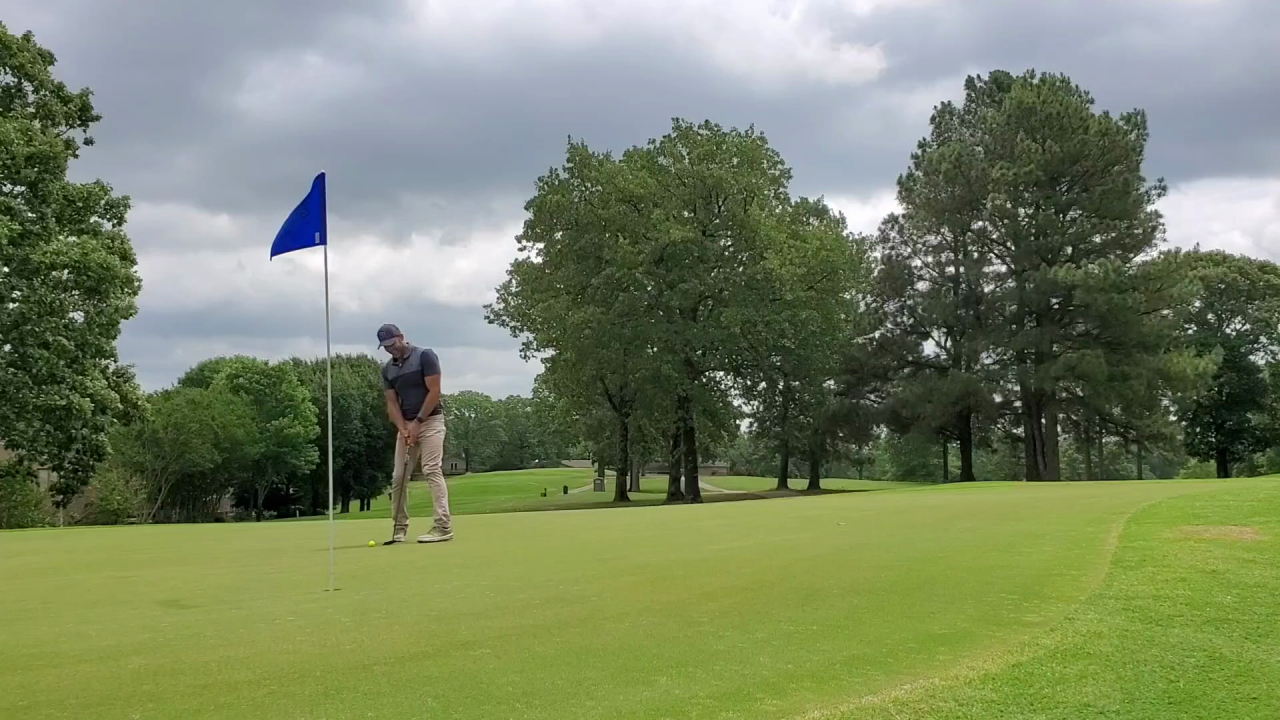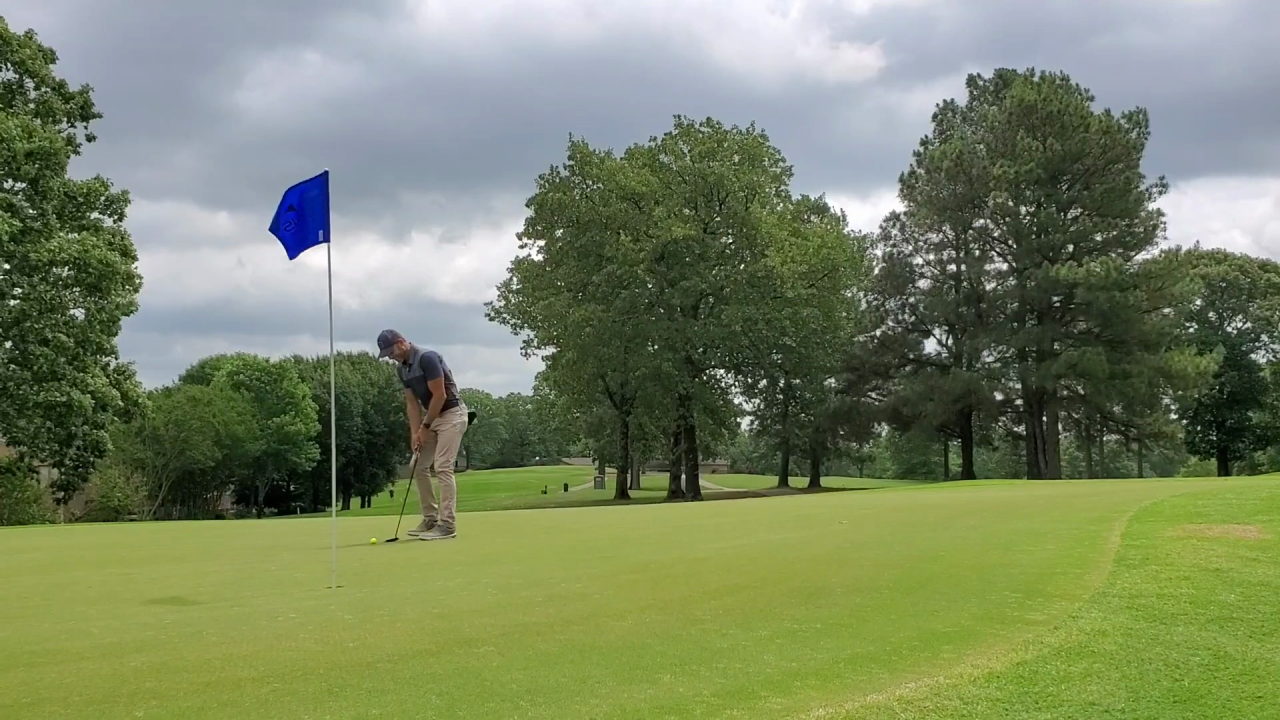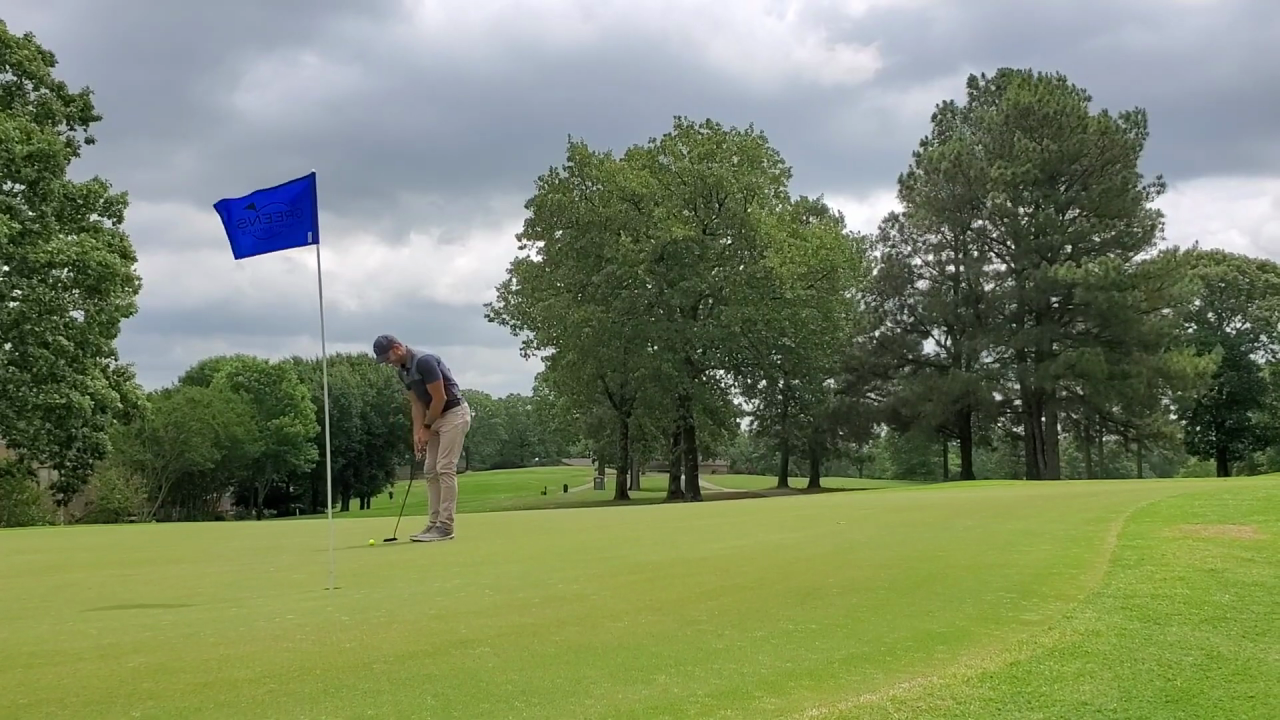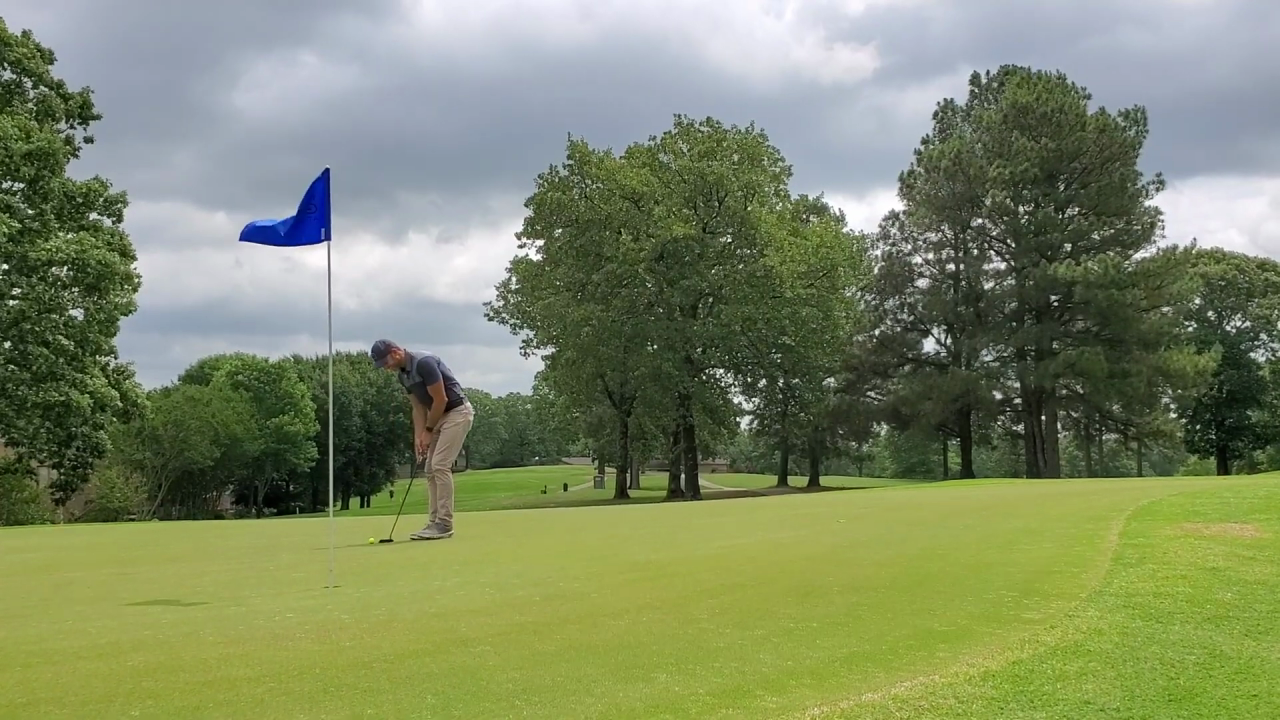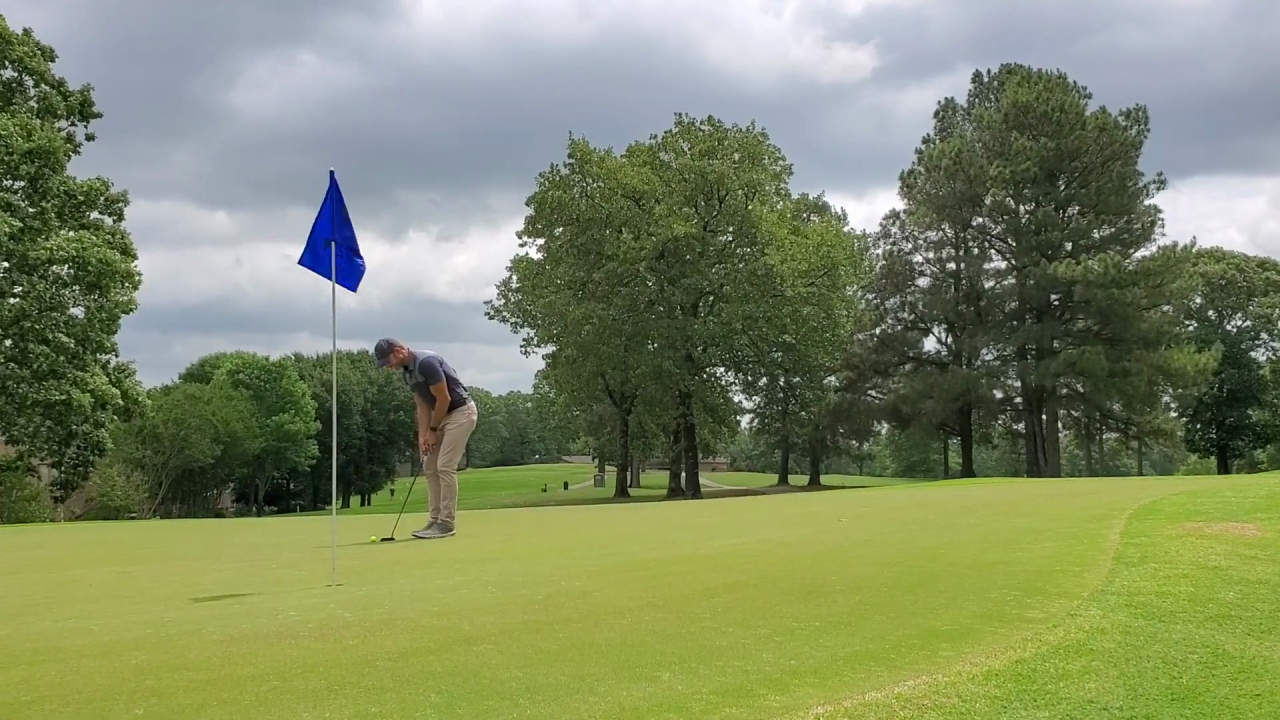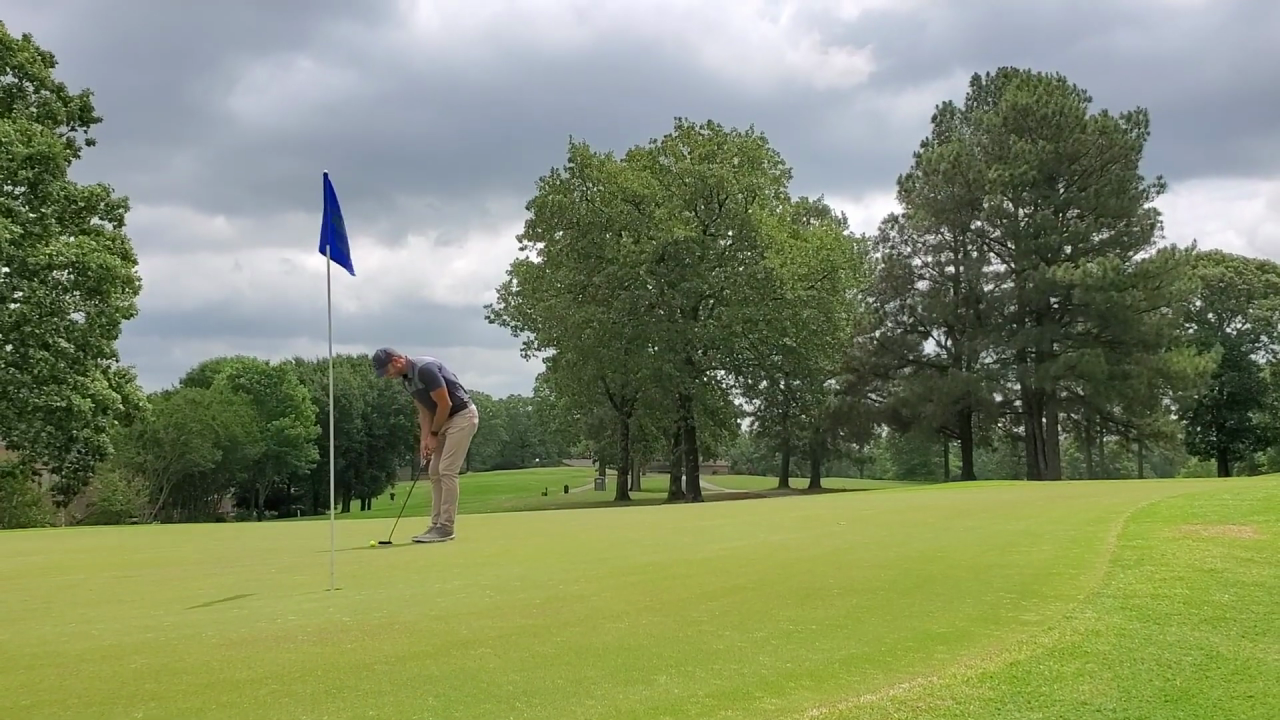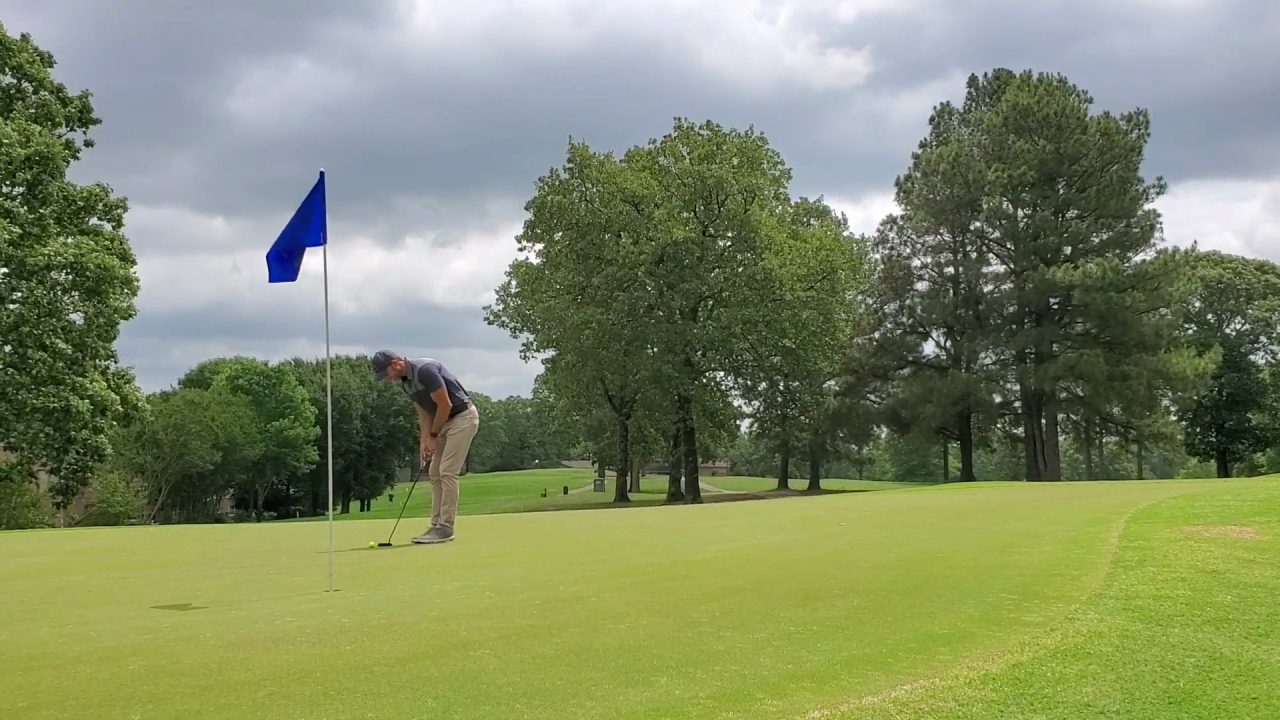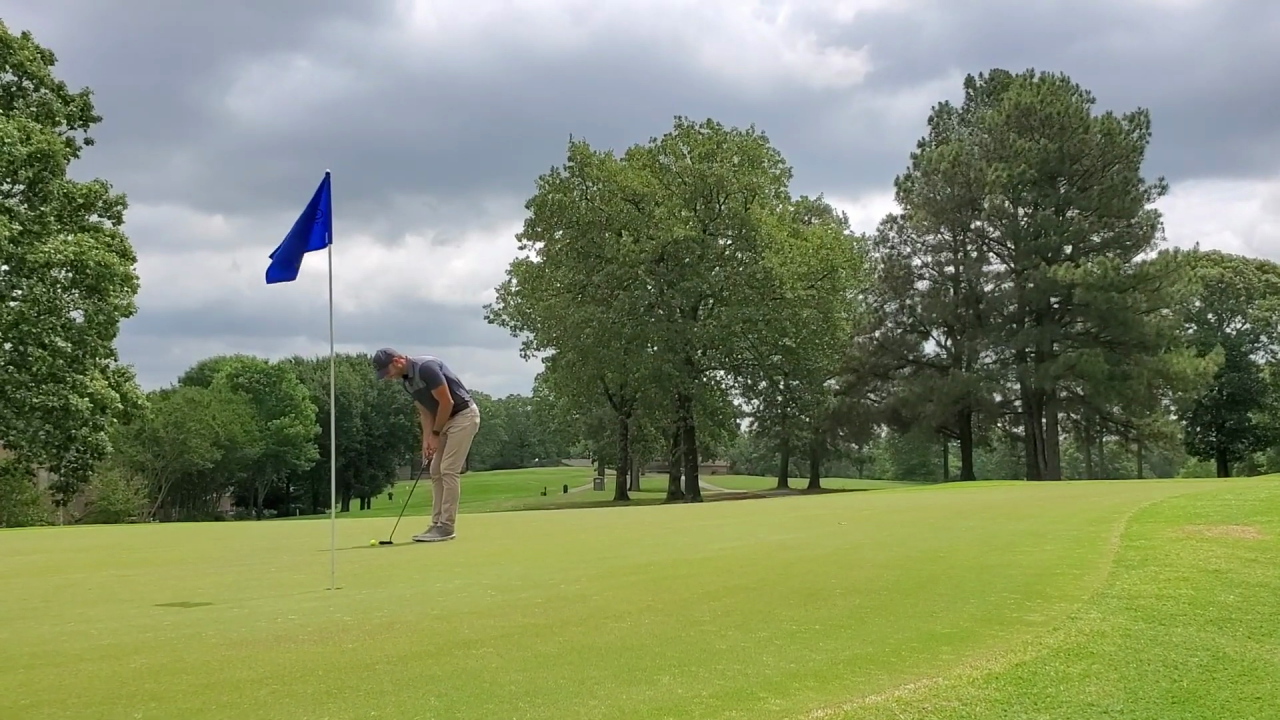
dt=0.3s
person 1, frame 1
left shoulder: (425, 355)
right shoulder: (388, 369)
left elbow: (435, 391)
right elbow: (391, 403)
left wrist: (418, 422)
right wrist: (402, 429)
left hip: (431, 421)
right hip: (407, 425)
left knee: (431, 469)
right knee: (399, 477)
left ankle: (443, 526)
right ankle: (400, 527)
person 1, frame 2
left shoulder: (427, 358)
right shoulder: (402, 369)
left elbow: (440, 395)
right elbow: (412, 402)
left wrist: (425, 427)
right wrist: (414, 431)
left hip: (452, 415)
right hip: (431, 419)
left knee: (442, 467)
right knee: (418, 467)
left ankle: (447, 524)
right ankle: (431, 517)
person 1, frame 3
left shoulder: (424, 361)
right shoulder: (403, 371)
left elbow: (440, 398)
right elbow: (417, 404)
left wrist: (426, 428)
right wrist: (417, 433)
left hip: (454, 414)
right hip: (437, 417)
left knee: (445, 468)
right knee: (431, 471)
left ankle: (446, 526)
right ankle: (435, 523)
person 1, frame 4
left shoulder: (424, 363)
right shoulder: (403, 375)
left elbow: (441, 399)
right elbow: (418, 407)
left wrist: (428, 431)
right wrist: (418, 437)
left hip: (457, 412)
right hip: (440, 416)
left knee: (440, 465)
right knee: (432, 469)
left ankle: (445, 523)
right ankle: (435, 522)
person 1, frame 5
left shoulder: (426, 362)
right shoulder: (407, 372)
left elbow: (444, 399)
right elbow: (422, 406)
left wrist: (432, 430)
right wrist: (422, 435)
left hip: (460, 413)
right hip: (444, 415)
left knee: (445, 466)
right knee: (430, 467)
left ankle: (447, 523)
right ankle: (436, 520)
person 1, frame 6
left shoulder: (425, 369)
right shoulder: (406, 379)
left elbow: (445, 404)
right elbow: (424, 411)
left wrist: (433, 435)
right wrist: (424, 440)
left hip: (462, 416)
right hip: (446, 420)
left knee: (447, 471)
right knee: (435, 473)
left ankle: (446, 527)
right ankle: (437, 524)
person 1, frame 7
left shoulder: (425, 369)
right shoulder: (405, 382)
left elbow: (445, 405)
right elbow: (424, 413)
left wrist: (433, 436)
right wrist: (424, 441)
left hip: (462, 417)
right hip: (445, 421)
left knee: (448, 472)
right knee: (436, 474)
left ankle: (446, 528)
right ankle: (436, 526)
person 1, frame 8
left shoulder: (426, 367)
right shoulder: (406, 381)
left elbow: (447, 402)
right elbow: (425, 412)
left wrist: (435, 434)
right wrist: (426, 439)
left hip: (463, 415)
right hip: (446, 419)
left knee: (449, 470)
right knee: (437, 472)
left ankle: (447, 527)
right ankle: (437, 524)
